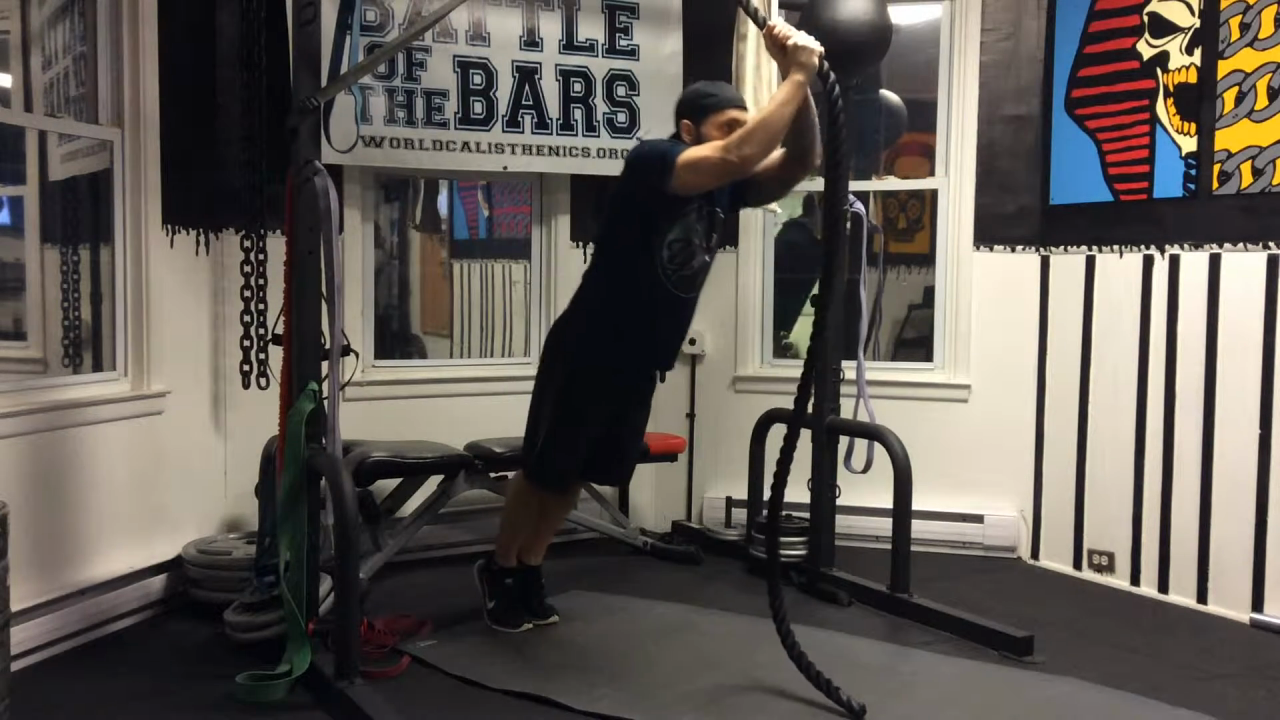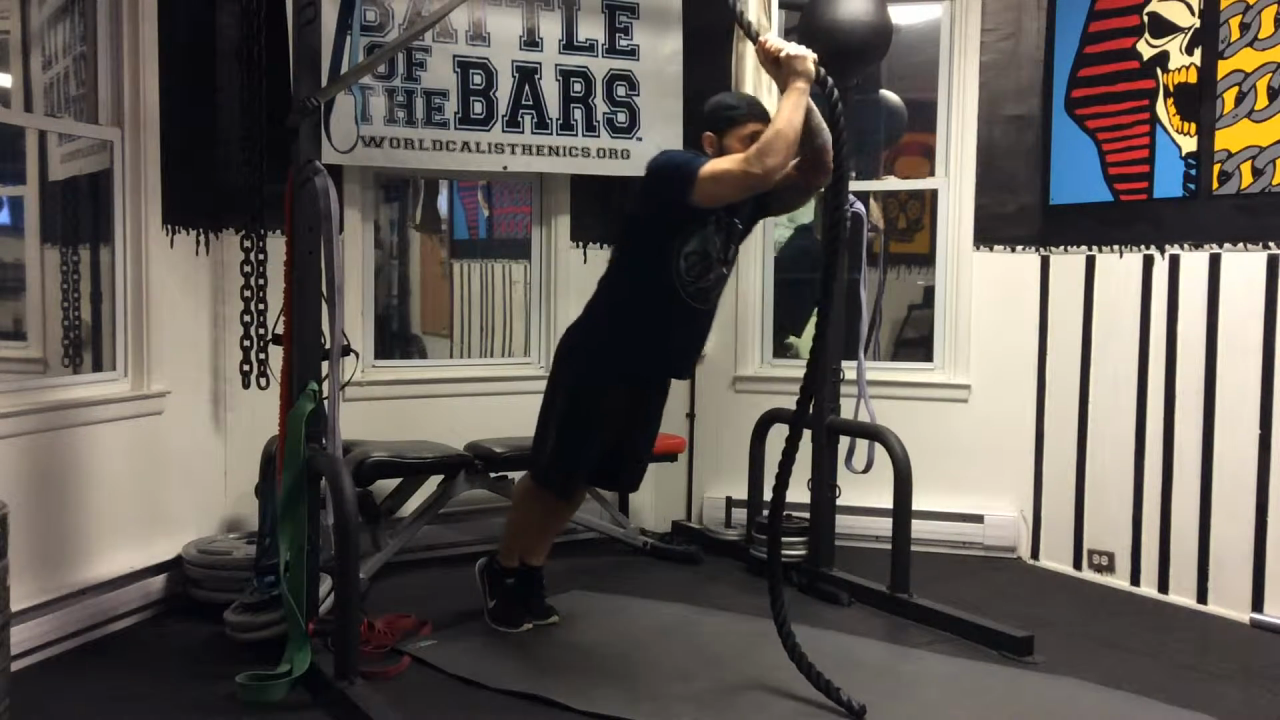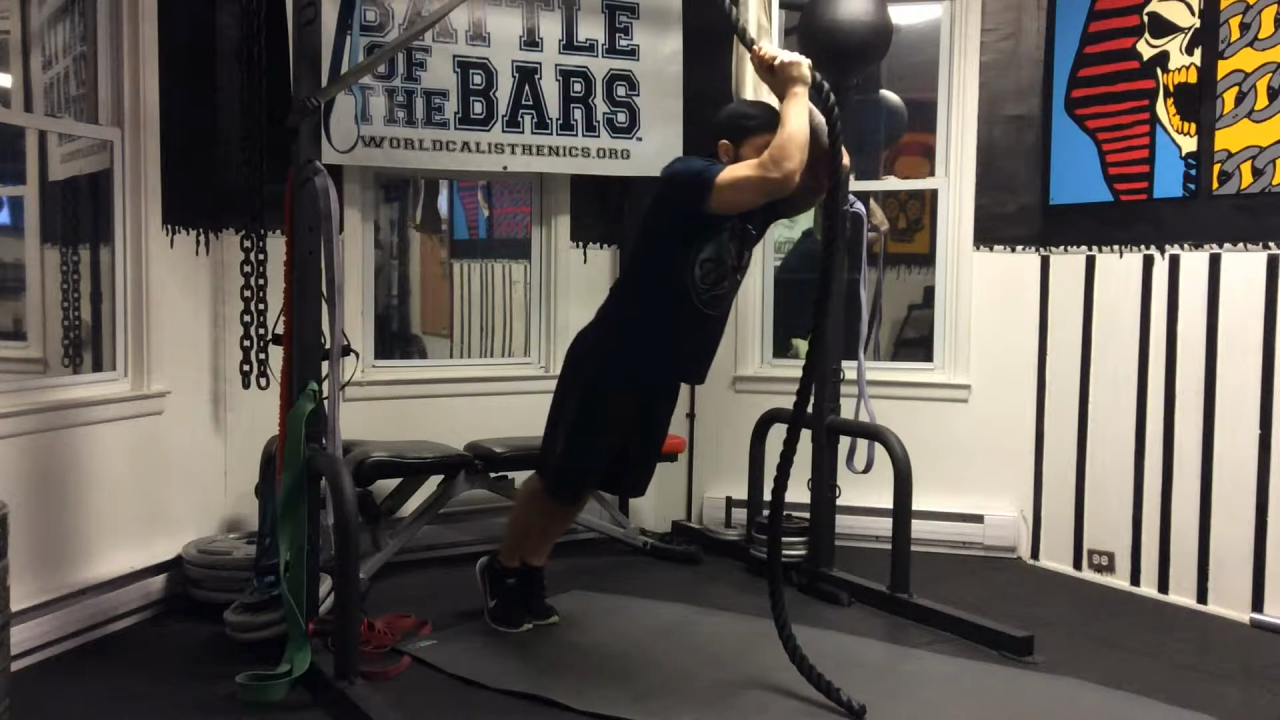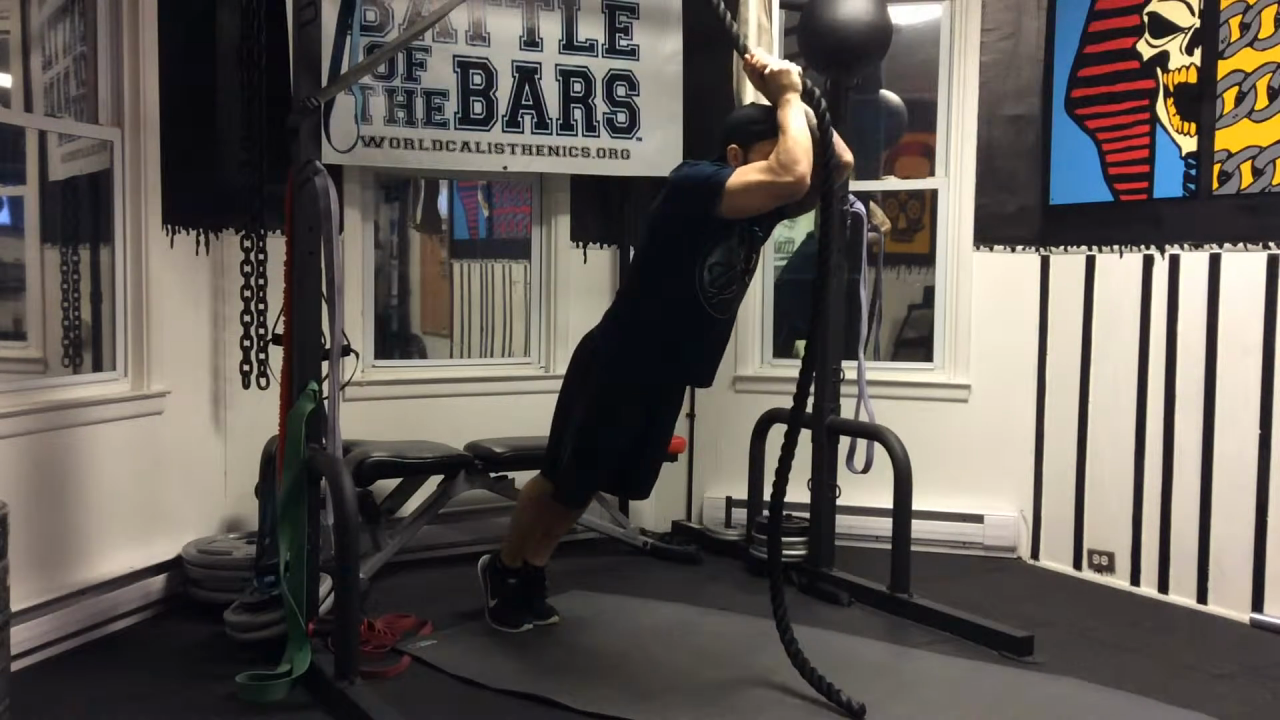
dt=0.2s
person 1, frame 1
left shoulder: (729, 189)
right shoulder: (651, 163)
left elbow: (801, 160)
right elbow: (742, 154)
left wrist: (797, 76)
right wrist: (796, 76)
left hip: (642, 362)
right hip: (586, 353)
left knee: (576, 475)
right knee: (546, 471)
left ankle: (528, 574)
right ankle: (499, 572)
person 1, frame 2
left shoulder: (748, 200)
right shoulder: (671, 173)
left elbow: (821, 167)
right elbow: (765, 167)
left wrist: (794, 87)
right wrist: (796, 85)
left hip: (653, 370)
right hip: (598, 359)
left knee: (583, 480)
right knee: (554, 475)
left ankle: (529, 574)
right ankle: (501, 571)
person 1, frame 3
left shoulder: (759, 205)
right shoulder: (686, 181)
left elbow: (831, 167)
right elbow: (782, 171)
left wrist: (791, 92)
right wrist: (794, 92)
left hip: (662, 374)
right hip: (608, 364)
left knee: (588, 484)
right knee: (560, 479)
left ankle: (530, 574)
right ankle: (502, 572)
person 1, frame 4
left shoulder: (763, 205)
right shoulder: (694, 185)
left elbow: (839, 163)
right elbow: (794, 177)
left wrist: (790, 97)
right wrist: (787, 98)
left hip: (667, 377)
right hip: (615, 367)
left knee: (590, 485)
right knee: (565, 482)
left ankle: (532, 573)
right ankle: (503, 570)
